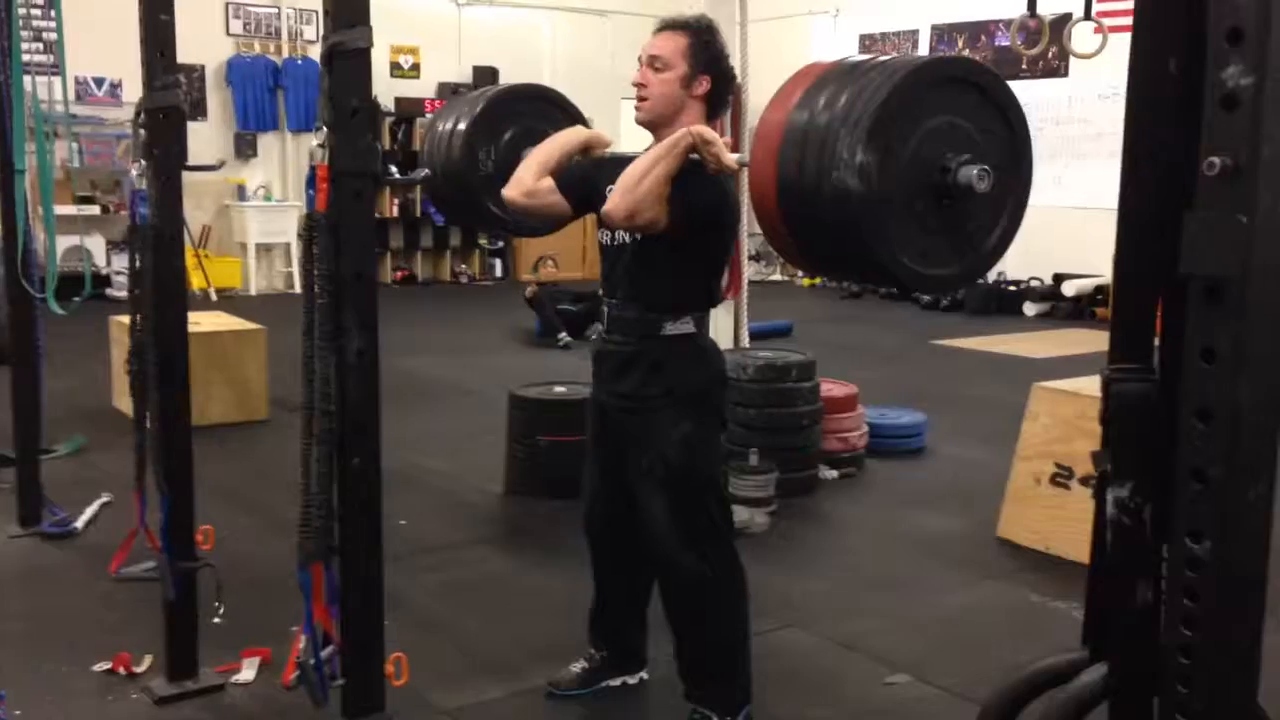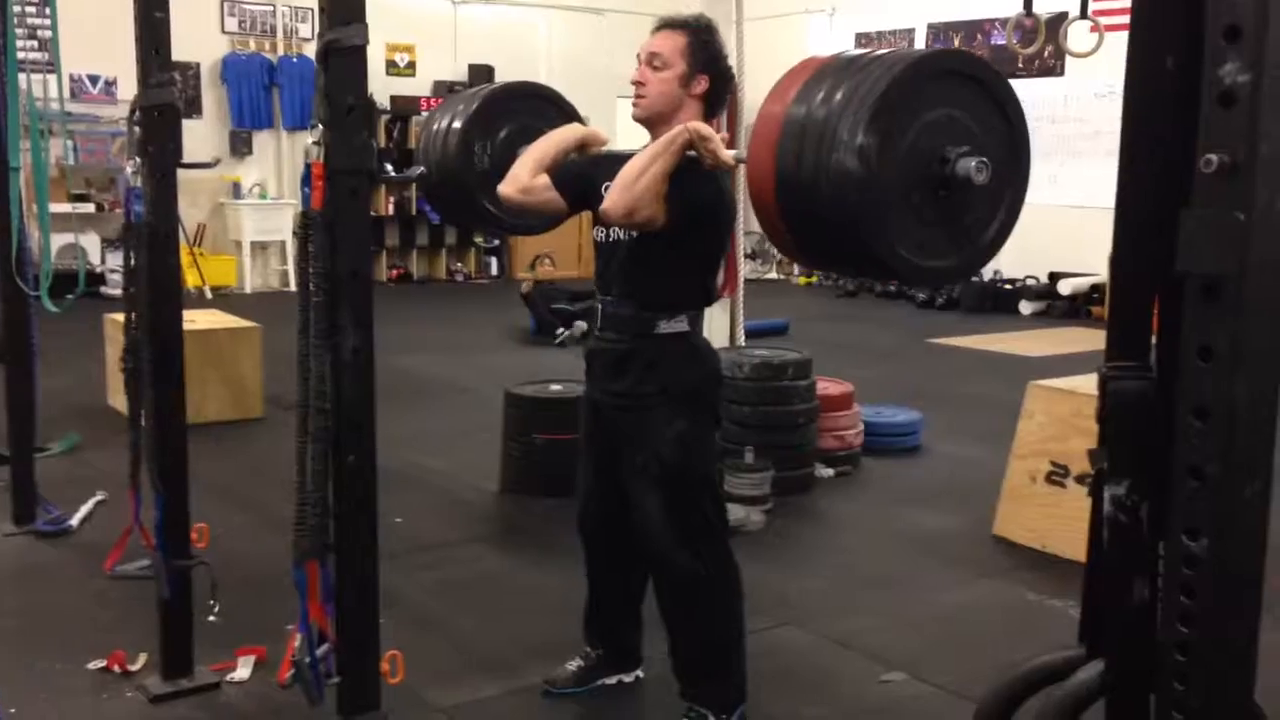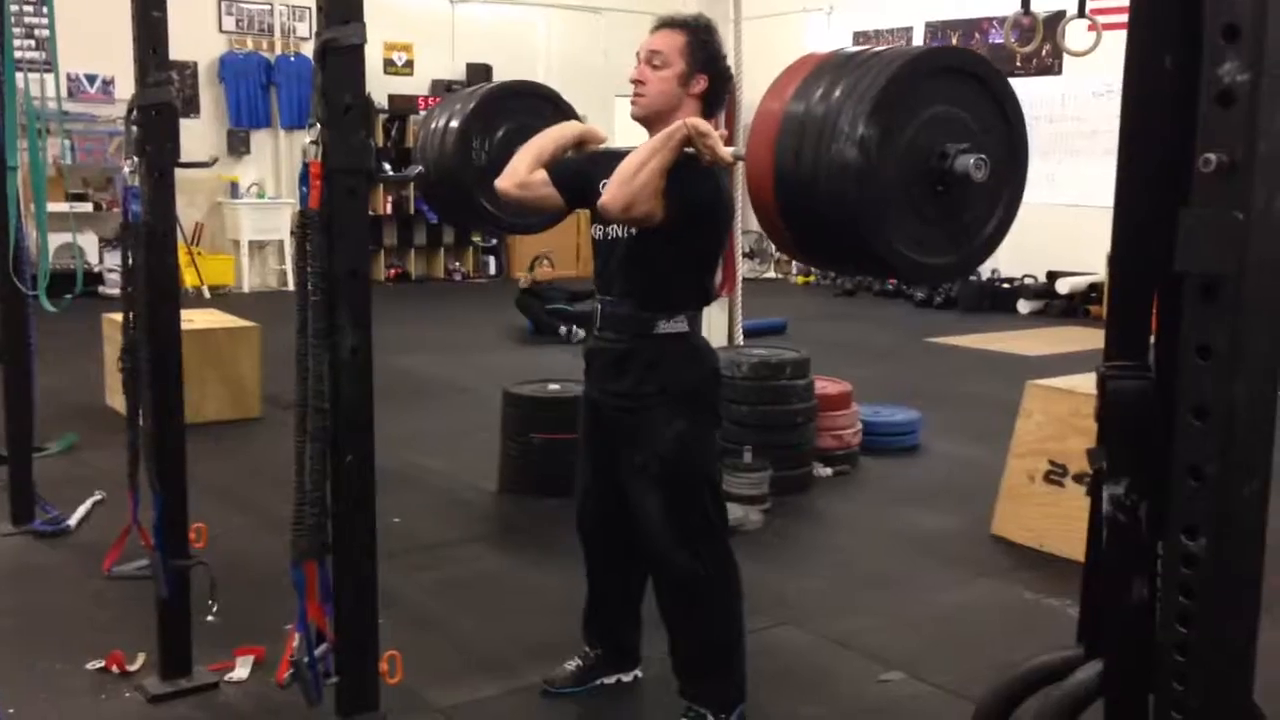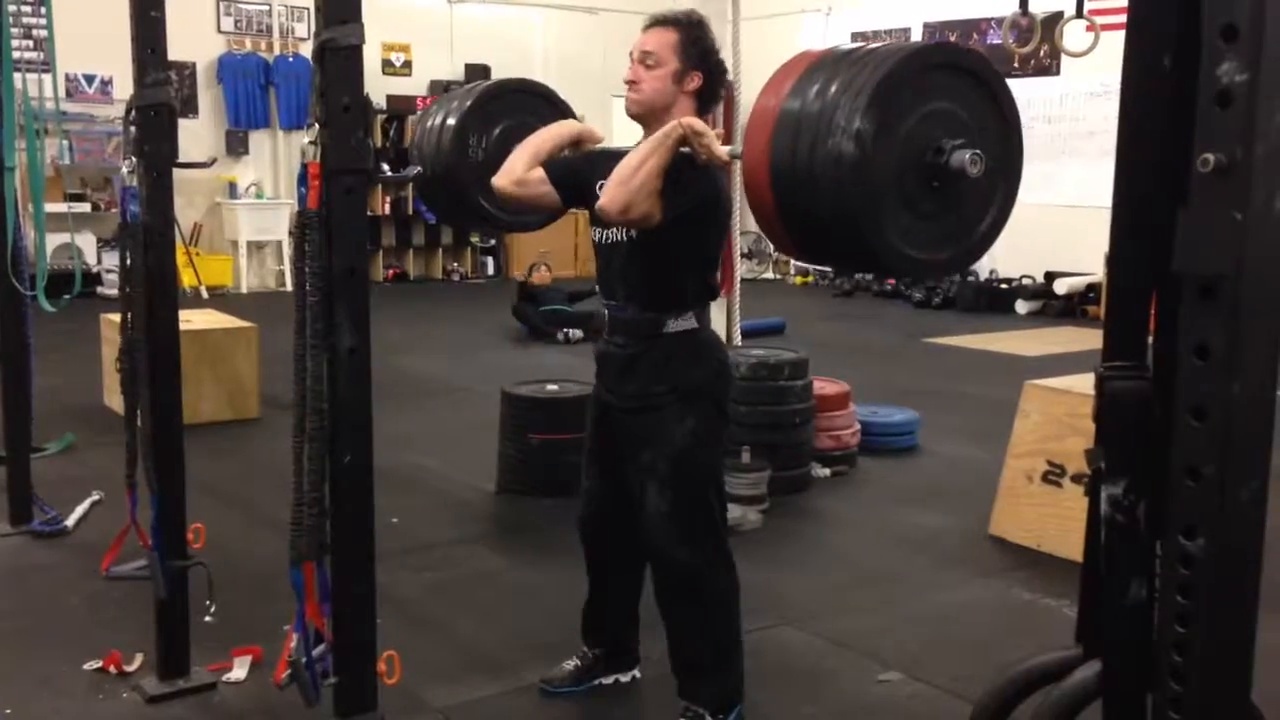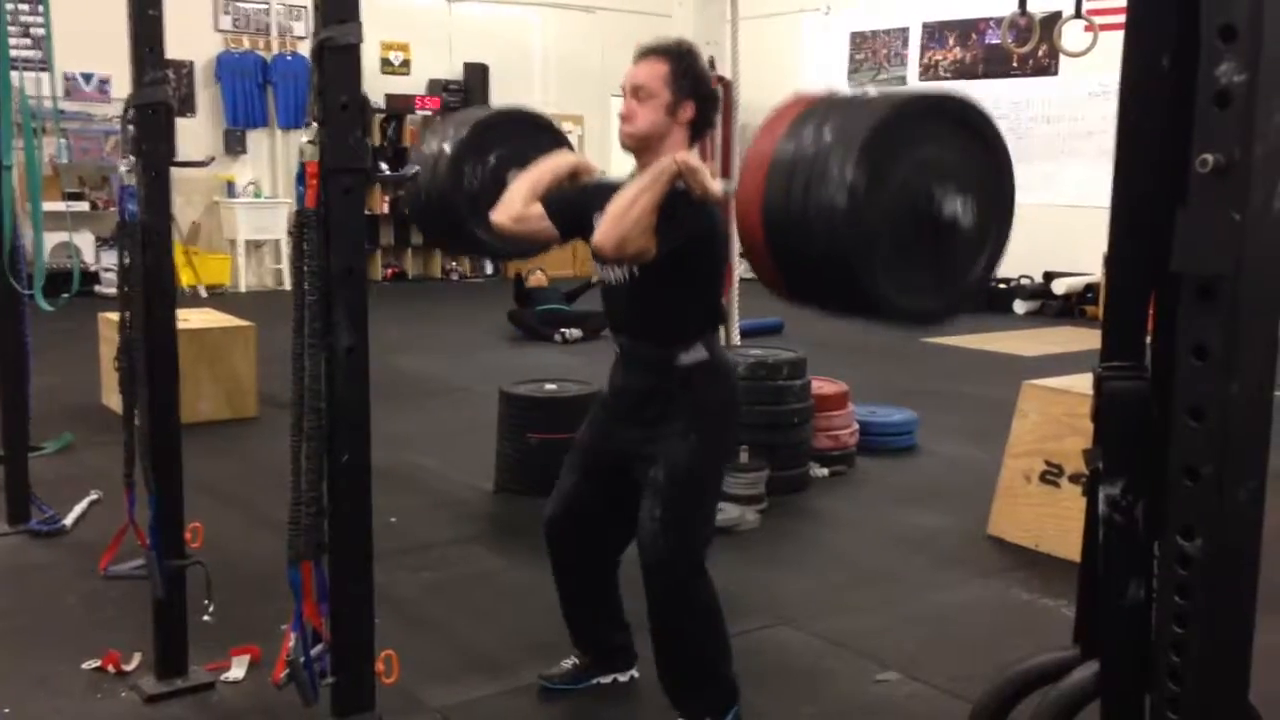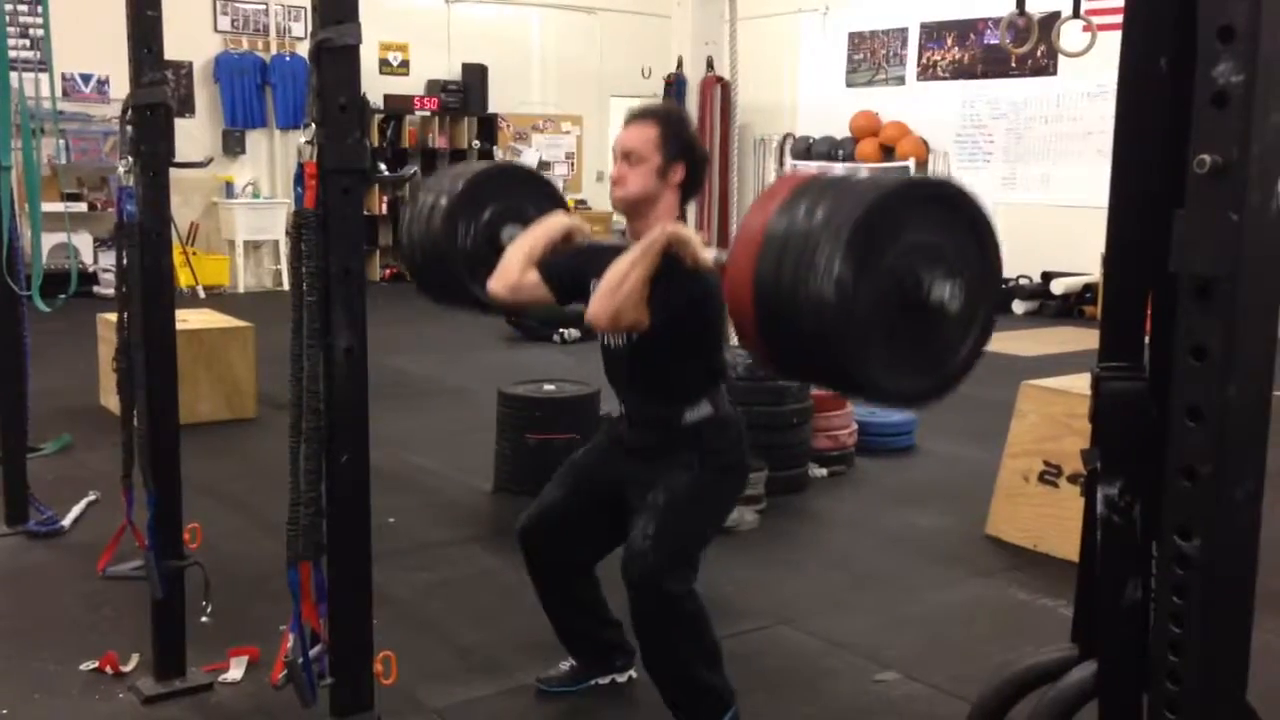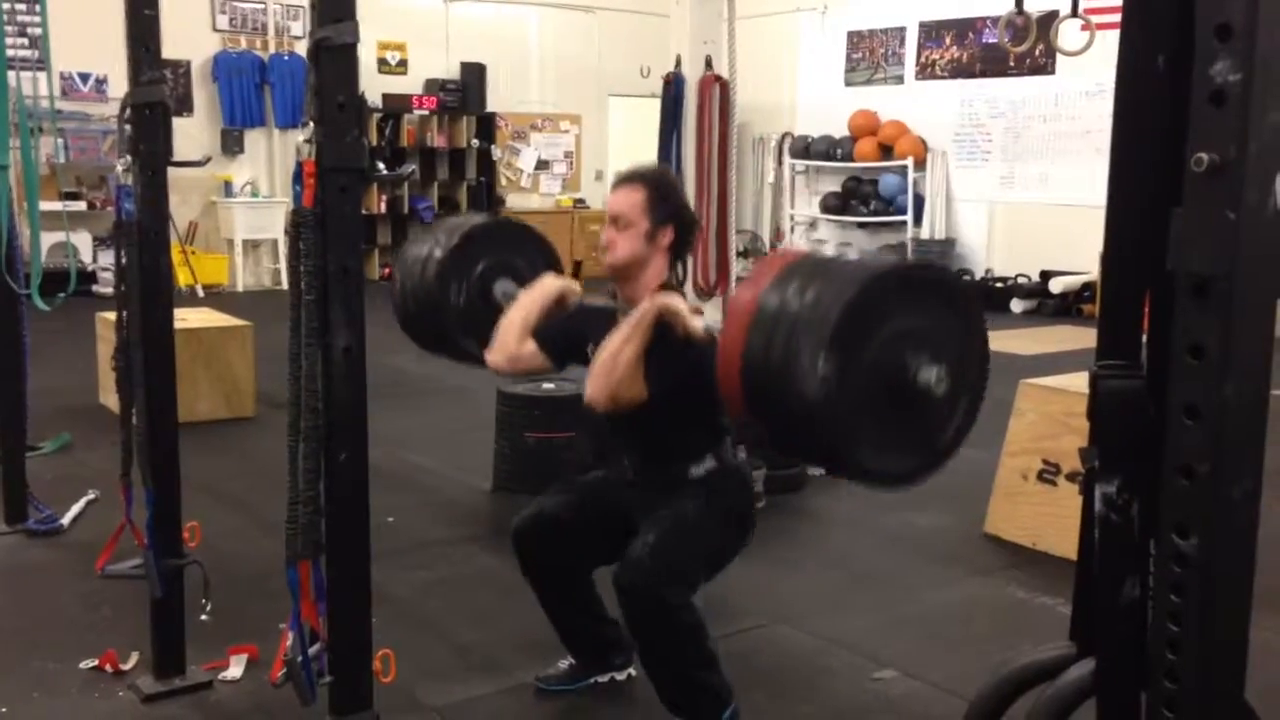
dt=0.2s
person 1, frame 1
left shoulder: (702, 180)
right shoulder: (620, 167)
left elbow: (623, 211)
right elbow: (521, 193)
left wrist: (682, 140)
right wrist: (574, 137)
left hip: (674, 377)
right hip: (617, 369)
left knee: (689, 547)
right knee: (611, 527)
right ankle: (617, 654)
person 1, frame 2
left shoulder: (699, 178)
right shoulder: (617, 164)
left elbow: (622, 209)
right elbow: (517, 188)
left wrist: (680, 138)
right wrist: (570, 134)
left hip: (668, 376)
right hip: (610, 368)
left knee: (683, 545)
right knee: (605, 525)
right ankle: (612, 652)
person 1, frame 3
left shoulder: (697, 175)
right shoulder: (616, 159)
left elbow: (619, 203)
right elbow: (513, 183)
left wrist: (678, 132)
right wrist: (568, 131)
left hip: (668, 374)
right hip: (609, 366)
left knee: (683, 546)
right knee: (604, 525)
right ankle: (611, 652)
person 1, frame 4
left shoulder: (695, 173)
right shoulder: (612, 162)
left elbow: (617, 203)
right elbow: (509, 181)
left wrist: (672, 134)
right wrist: (565, 130)
left hip: (679, 373)
right hip: (619, 367)
left knee: (684, 543)
right knee: (605, 524)
right ankle: (610, 652)
person 1, frame 5
left shoulder: (690, 205)
right shoulder: (607, 194)
left elbow: (612, 241)
right elbow: (508, 217)
left wrist: (668, 169)
right wrist: (561, 163)
left hip: (687, 400)
right hip: (628, 390)
left knee: (667, 553)
right knee: (571, 525)
right ankle: (605, 655)
person 1, frame 6
left shoulder: (684, 269)
right shoulder: (601, 257)
left elbow: (604, 315)
right elbow: (505, 286)
left wrist: (659, 240)
right wrist: (554, 224)
left hip: (694, 449)
right hip: (631, 436)
left knee: (652, 568)
right knee: (545, 532)
right ankle: (601, 655)
person 1, frame 7
left shoulder: (678, 332)
right shoulder: (597, 319)
left elbow: (601, 394)
right elbow: (503, 355)
left wrist: (649, 313)
right wrist: (547, 288)
left hip: (703, 494)
right hip: (635, 481)
left knee: (644, 576)
right knee: (538, 533)
right ankle: (602, 654)
